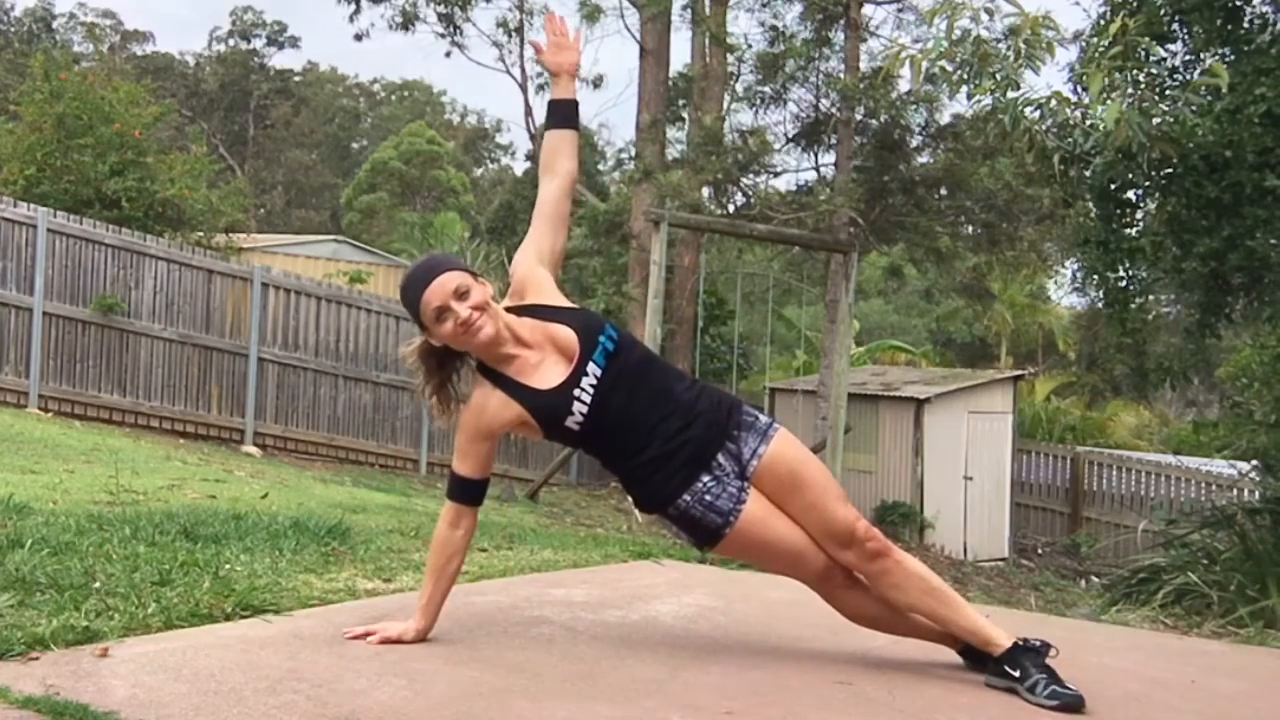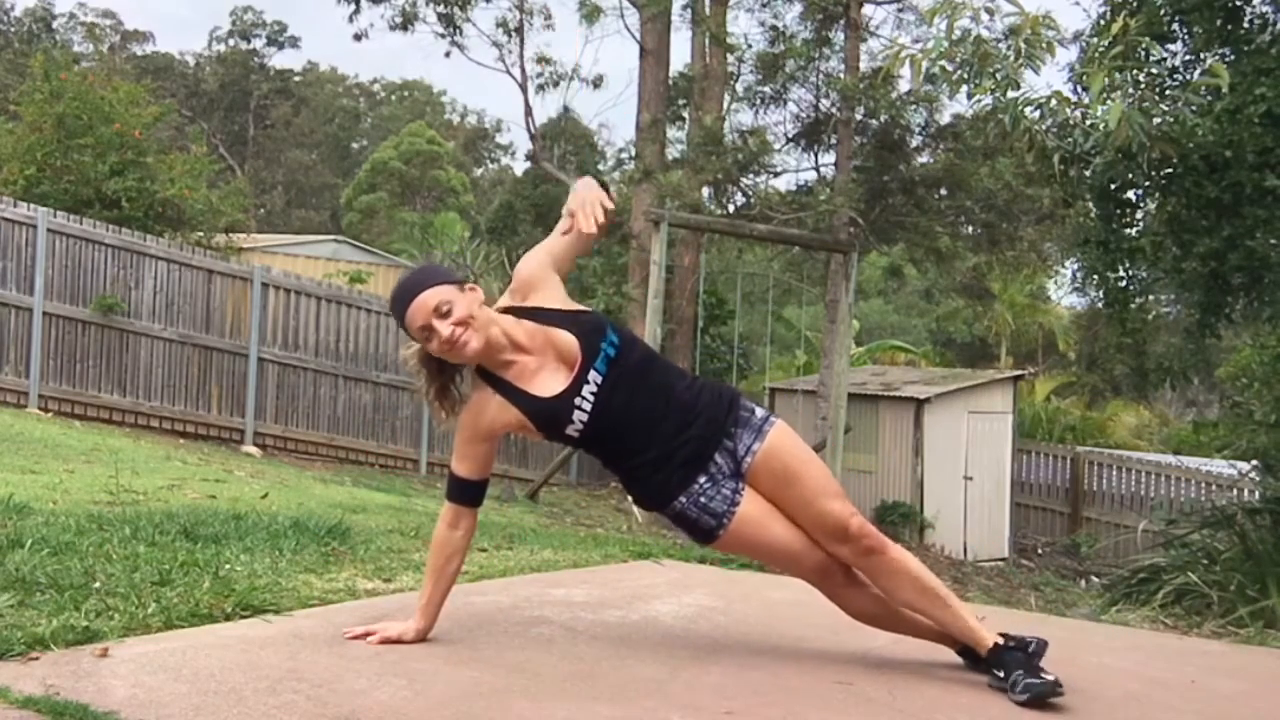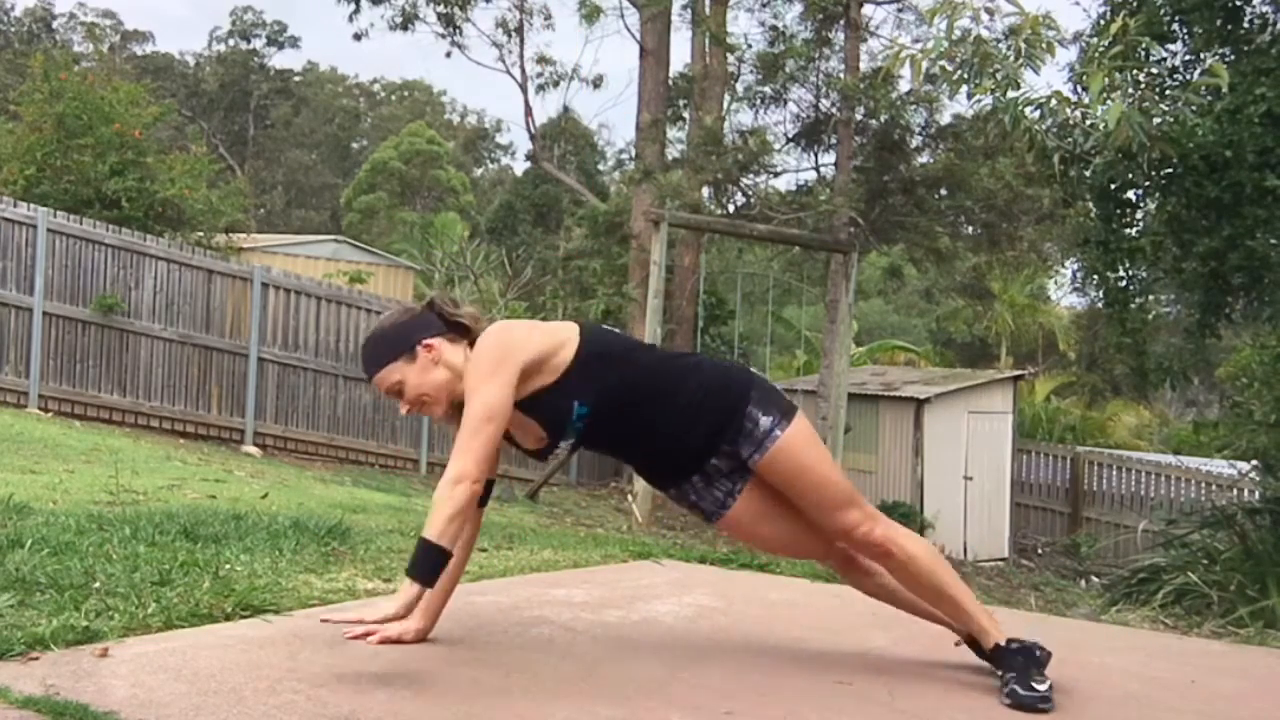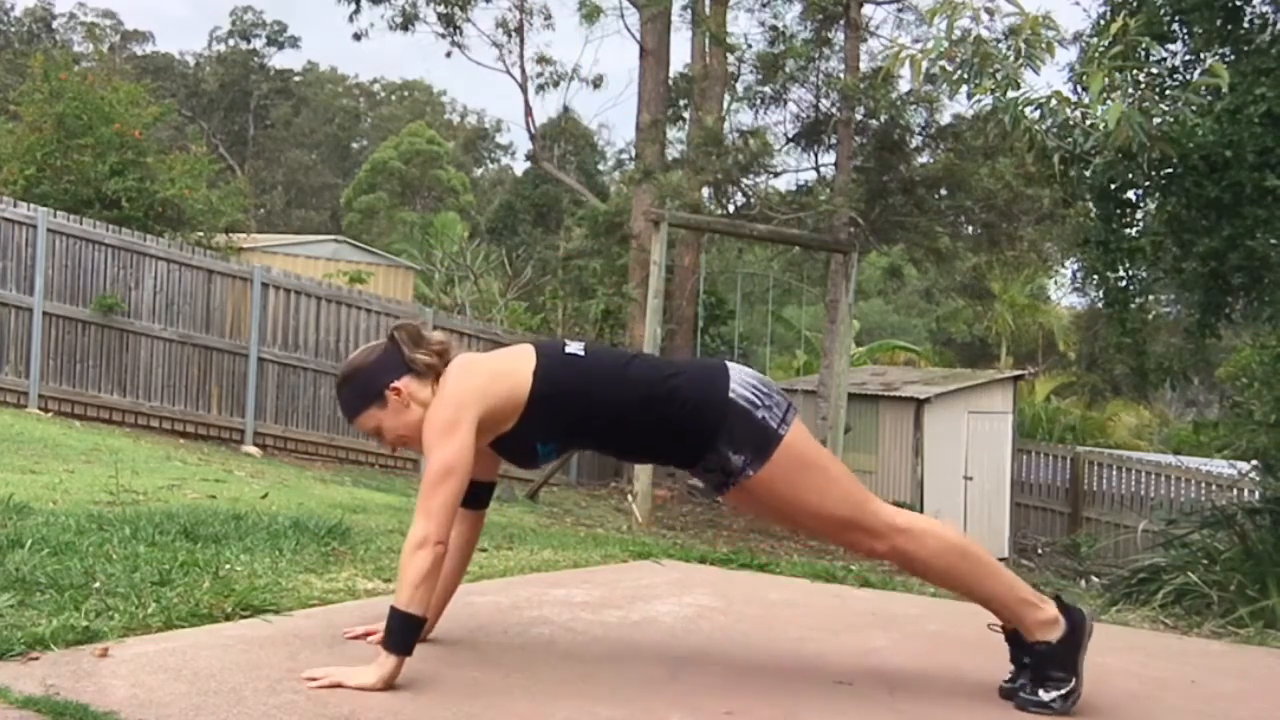
dt=0.4s
person 1, frame 1
left shoulder: (529, 285)
right shoulder: (489, 409)
left elbow: (556, 183)
right elbow: (459, 516)
left wrist: (564, 82)
right wrist: (420, 621)
left hip: (726, 425)
right hip: (685, 486)
left knee: (860, 543)
right knee: (831, 575)
left ankle: (1002, 648)
right ankle: (982, 649)
person 1, frame 2
left shoulder: (530, 285)
right shoulder: (485, 415)
left elbow: (572, 224)
right elbow: (458, 517)
left wrist: (583, 197)
right wrist: (419, 621)
left hip: (721, 419)
right hip: (680, 484)
left knee: (855, 536)
right knee: (827, 570)
left ankle: (992, 647)
right ankle: (979, 651)
person 1, frame 3
left shoulder: (500, 345)
right shoulder: (477, 413)
left elbow: (462, 489)
right elbow: (469, 500)
left wrist: (410, 590)
right wrist: (423, 620)
left hip: (731, 408)
right hip: (687, 470)
left knee: (860, 528)
right knee: (837, 555)
left ankle: (1001, 641)
right ankle: (983, 640)
person 1, frame 4
left shoulder: (457, 396)
right shoulder: (475, 413)
left elbow: (427, 539)
right elbow: (463, 526)
right wrist: (420, 620)
left hip: (720, 408)
right hip: (703, 435)
left knee: (872, 526)
right knee: (861, 535)
left ankle: (1047, 622)
right ankle: (1022, 615)
